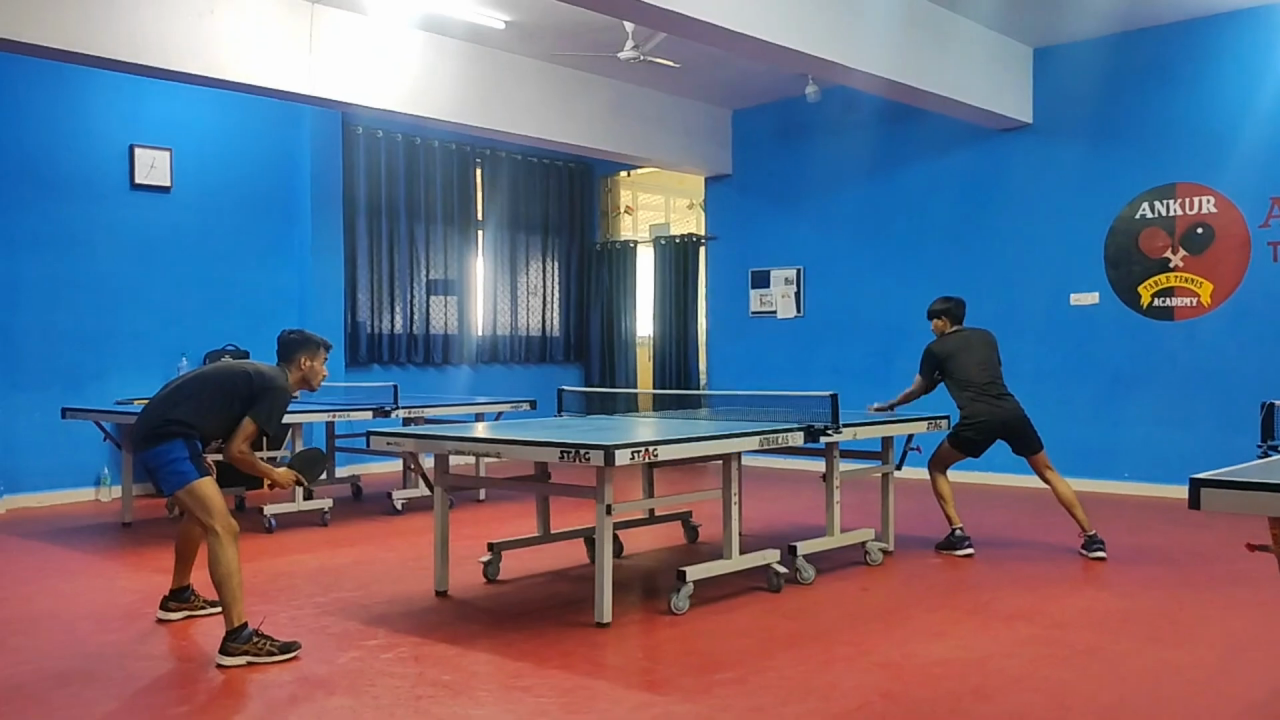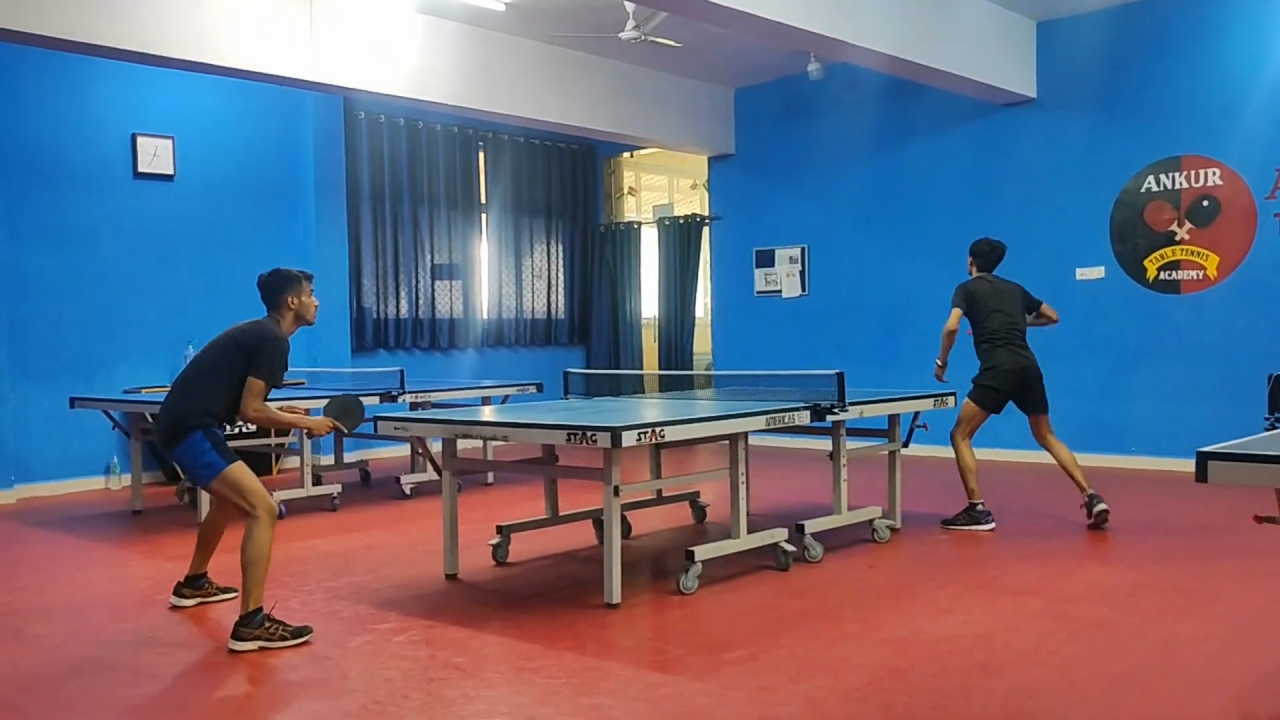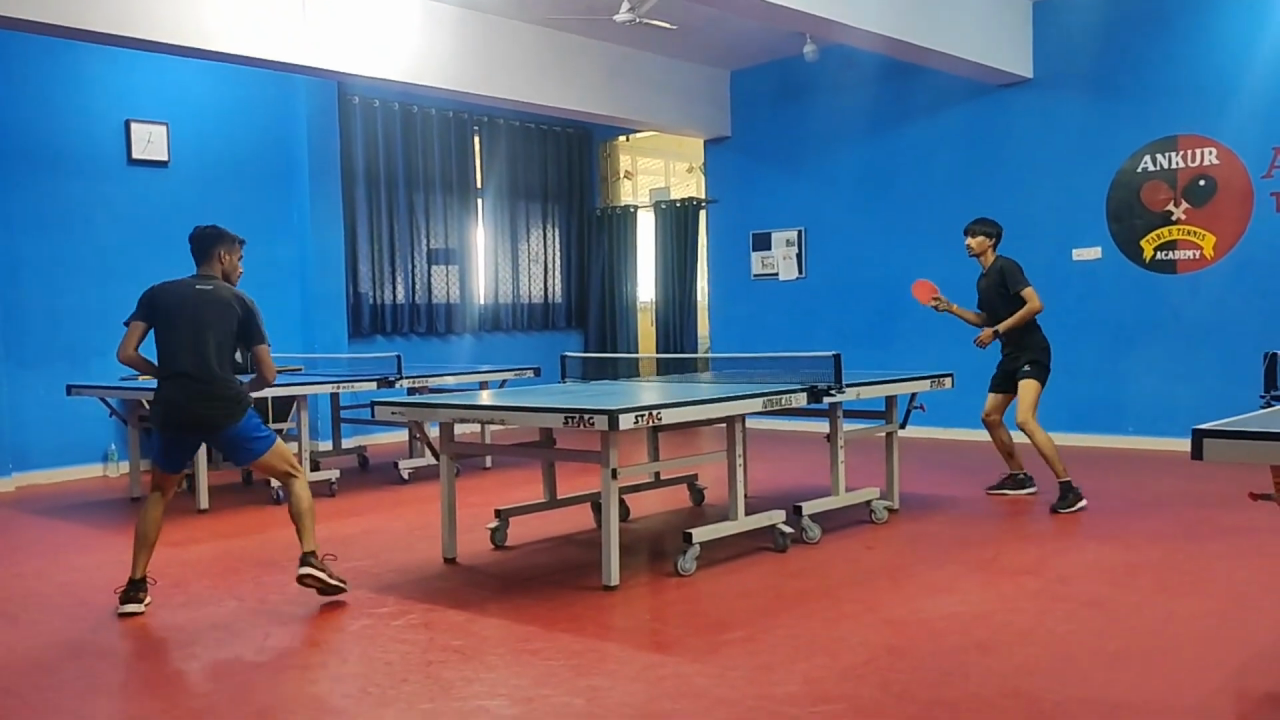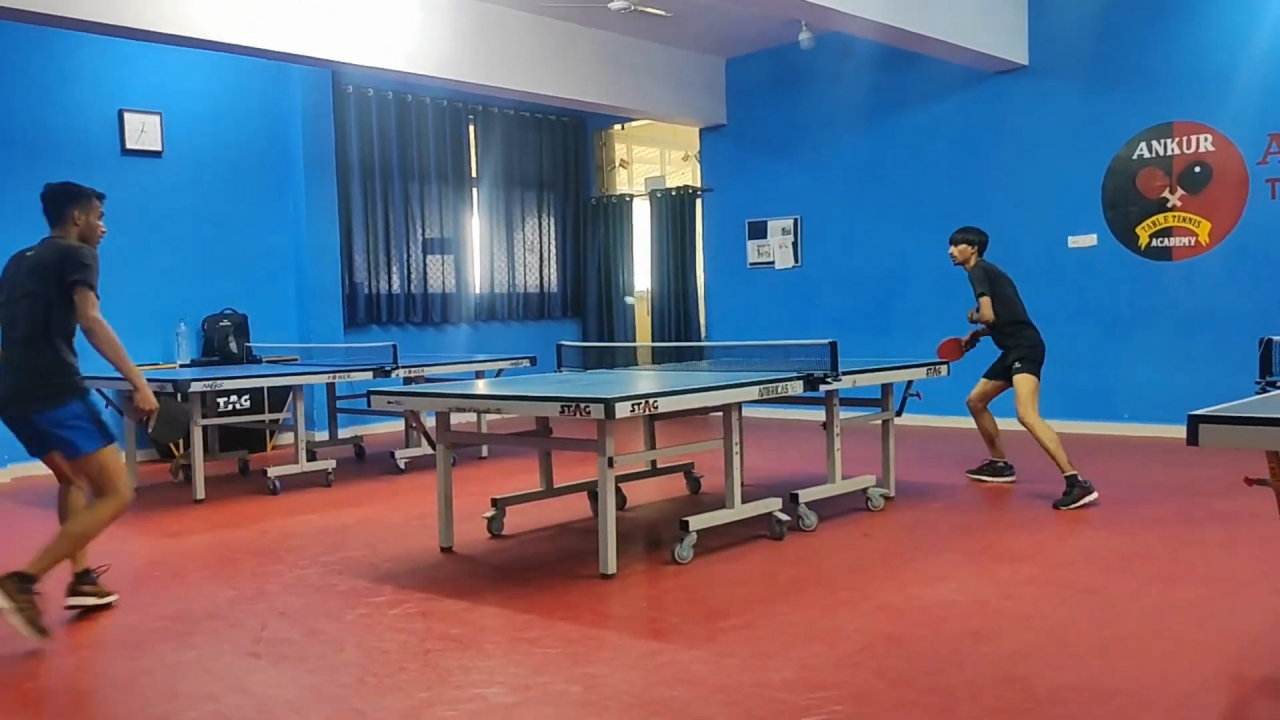
dt=0.7s
person 1, frame 1
left shoulder: (259, 375)
right shoulder: (277, 388)
right elbow: (235, 450)
left wrist: (198, 457)
right wrist: (273, 475)
left hip: (154, 433)
right hip: (167, 439)
left knee: (201, 509)
right knee: (223, 527)
left ankle: (179, 596)
right ankle: (238, 639)
person 1, frame 2
left shoulder: (253, 332)
right shoulder: (273, 340)
right elbow: (250, 410)
left wrist: (282, 412)
right wrist: (306, 423)
left hip: (178, 424)
right hip: (191, 430)
left knee: (229, 499)
right knee: (262, 510)
left ankle: (194, 583)
right ankle: (251, 623)
person 1, frame 3
left shoulder: (158, 295)
right shoulder: (239, 302)
left elbow: (126, 354)
right elbow: (267, 373)
right wrist: (244, 387)
left hip: (173, 410)
right hip: (227, 408)
left knee: (160, 491)
right knee: (294, 476)
left ankle: (135, 587)
right ankle: (310, 560)
person 1, frame 4
right shoulder: (74, 256)
right elbow: (91, 319)
right wrist: (137, 380)
right hip: (55, 394)
left knee: (74, 478)
right knee: (118, 495)
left ankle: (81, 578)
person 2, frame 1
left shoulder: (935, 348)
right shoulder: (986, 337)
left elbow: (919, 390)
left wrist: (889, 406)
left hip: (978, 419)
right hip: (1011, 411)
left knee: (936, 467)
right knee: (1048, 472)
left ankle: (958, 536)
right ankle: (1091, 538)
person 2, frame 2
left shoulder: (967, 288)
right shoulder: (1014, 288)
left elbow: (951, 327)
right elbow: (1052, 317)
left wrist: (941, 361)
left hip: (998, 370)
right hip: (1028, 367)
left knee: (960, 435)
right knee: (1046, 436)
left ankle: (978, 511)
right ankle: (1092, 498)
person 2, frame 3
left shoulder: (1007, 267)
right shoulder: (984, 280)
left elbow: (1035, 305)
right elbow: (985, 320)
left wrist: (996, 331)
right wrist: (951, 308)
left hip: (1031, 352)
right hip: (1012, 355)
left knee: (1025, 421)
right knee: (990, 416)
left ankle: (1069, 490)
right ankle: (1019, 476)
person 2, frame 4
left shoulder: (978, 271)
right shoulder: (990, 273)
left elbow: (987, 316)
left wrist: (975, 324)
right wrist: (977, 335)
left hip: (1023, 350)
right hip: (1013, 350)
left knee: (1027, 416)
right knee: (975, 401)
left ankle: (1076, 482)
right ankle: (999, 463)
